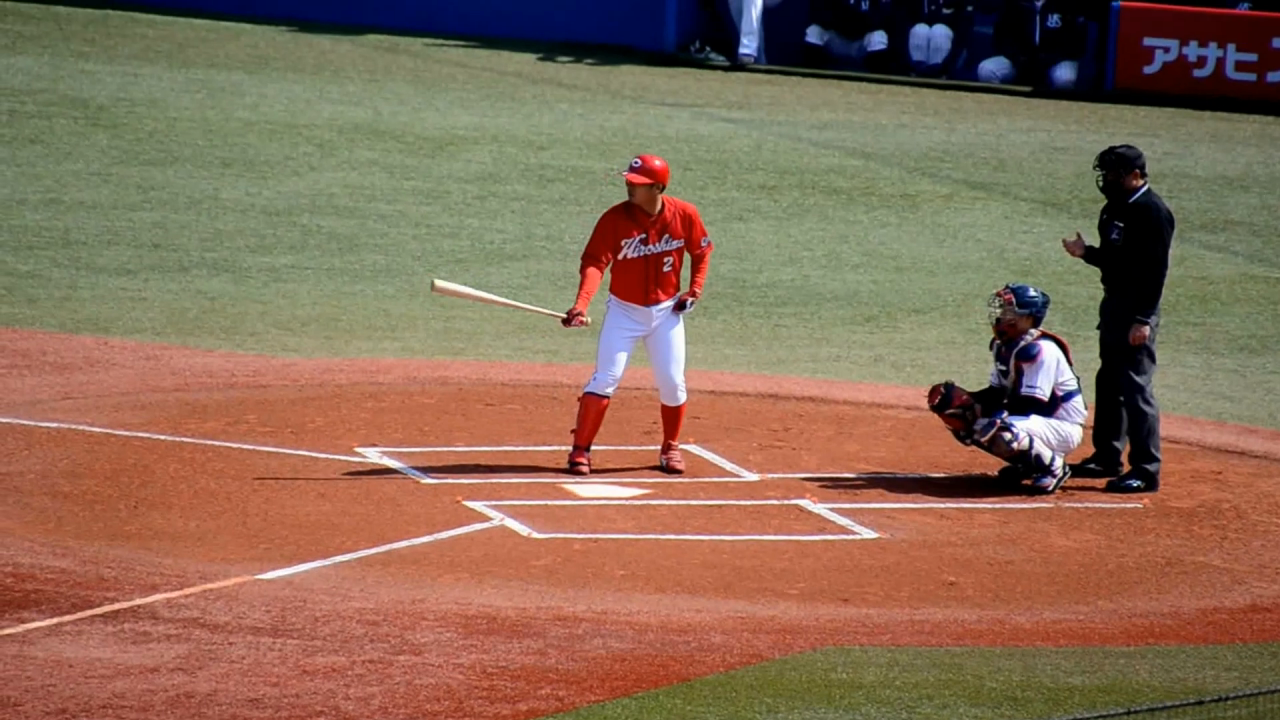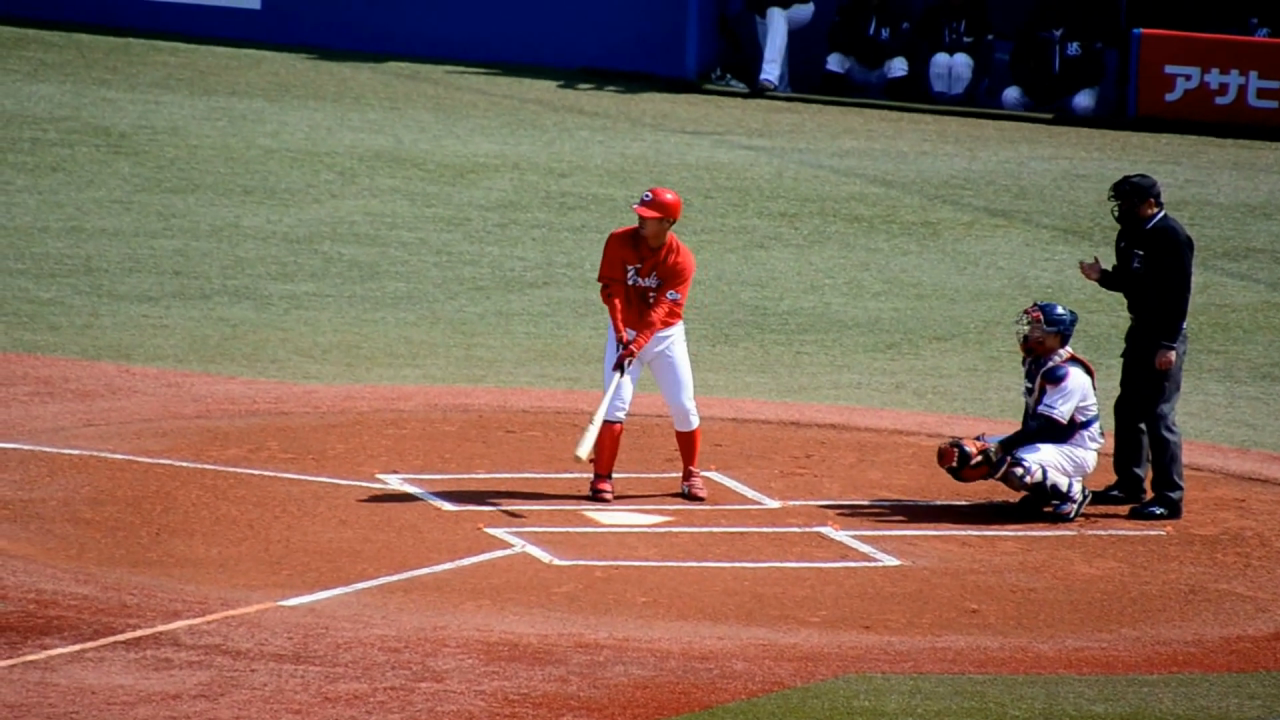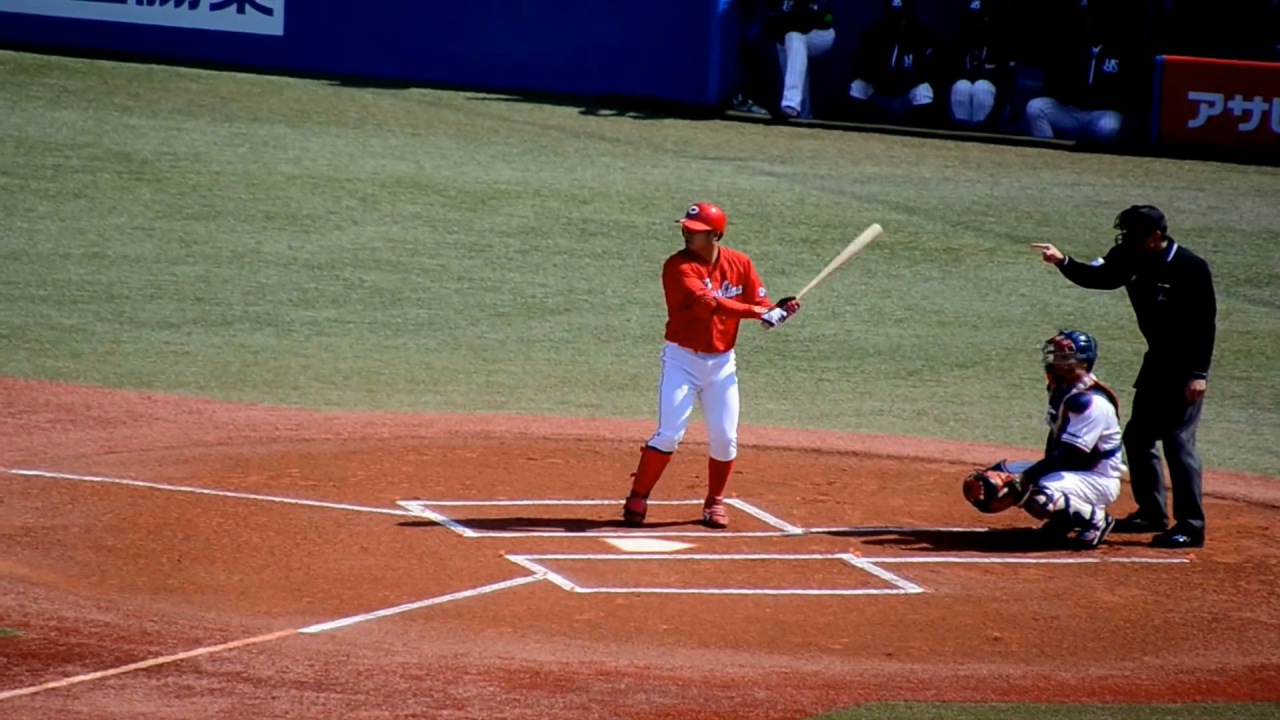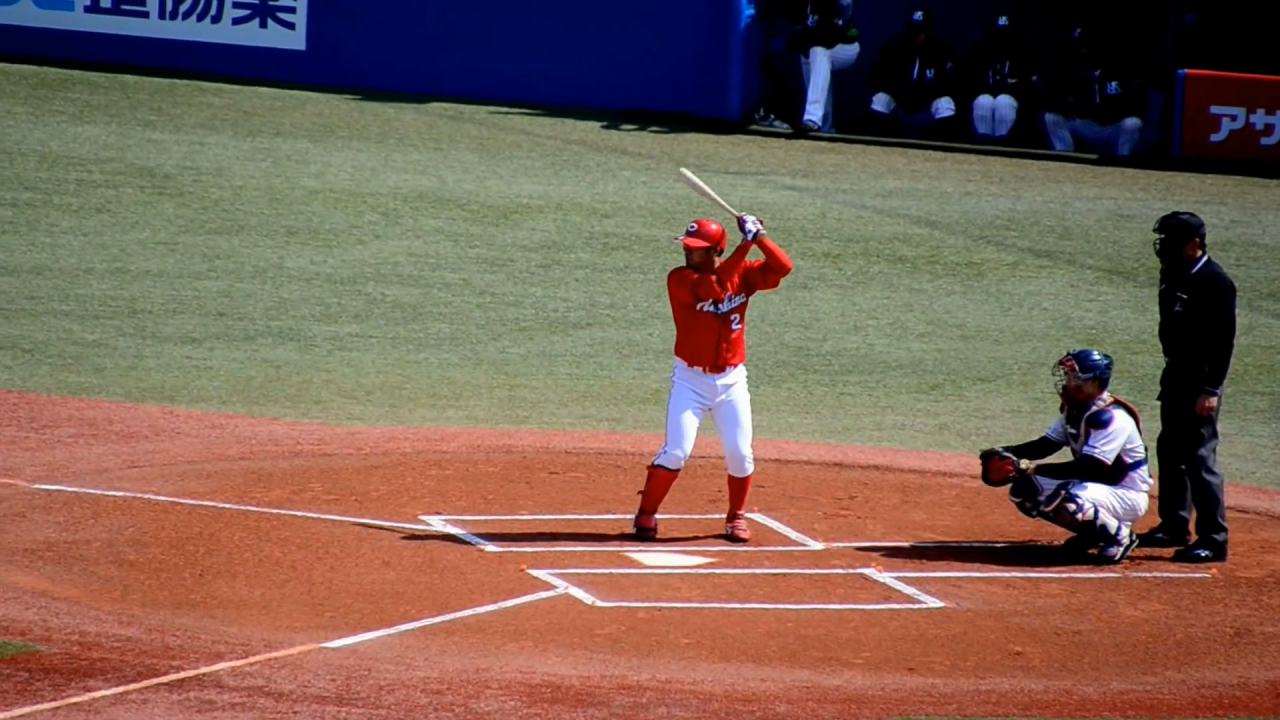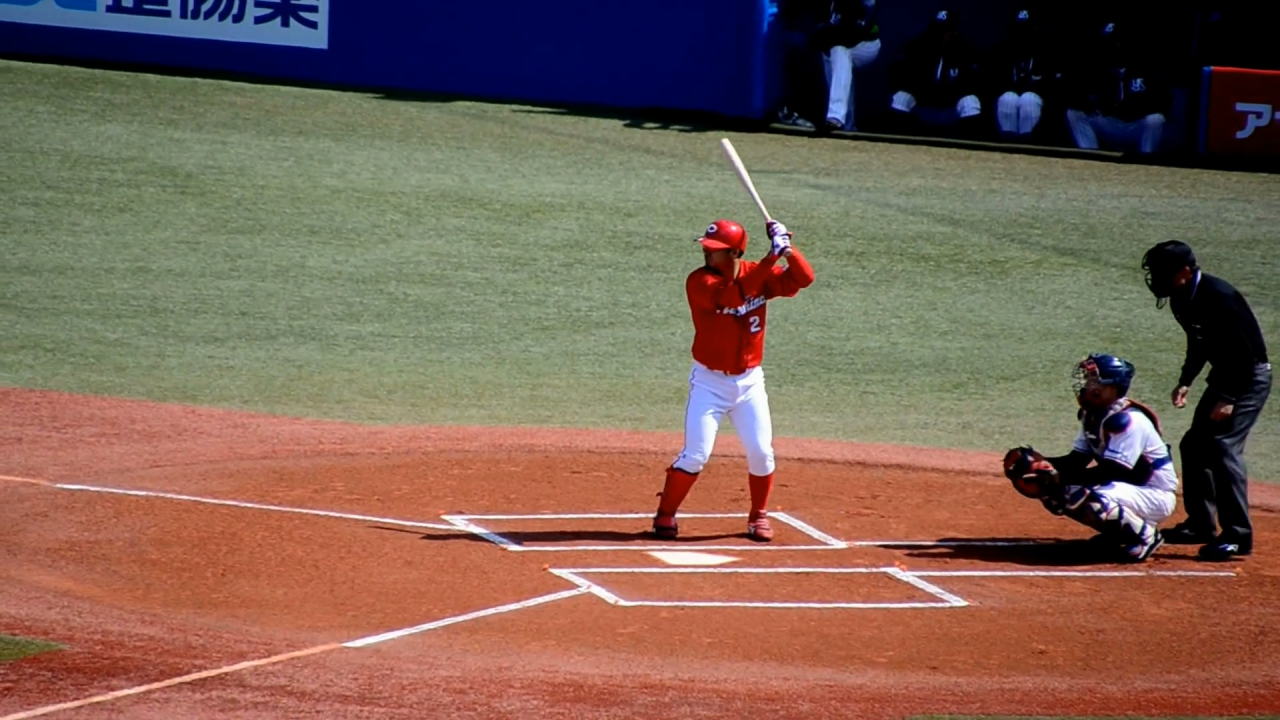
dt=1s
person 1, frame 1
left shoulder: (1152, 211)
right shoulder: (1115, 207)
left elbow: (1156, 270)
left wrist: (1143, 319)
right wrist: (1086, 252)
left hip: (1136, 309)
right hip: (1113, 303)
left knee: (1135, 387)
right knee: (1108, 383)
left ankle: (1146, 470)
right ankle: (1107, 457)
person 1, frame 2
left shoulder: (1171, 236)
right shoulder: (1130, 233)
left elbow: (1179, 294)
left wrist: (1168, 344)
right wrist: (1102, 275)
left hip: (1164, 336)
right hip: (1140, 331)
left knee: (1158, 414)
right knee: (1127, 409)
left ankle: (1169, 498)
right ankle: (1130, 484)
person 1, frame 3
left shoulder: (1191, 268)
right shoulder: (1131, 259)
left elbow: (1205, 323)
right elbow: (1097, 276)
left wrist: (1199, 373)
right wrist: (1062, 261)
left hip: (1185, 366)
right hip: (1156, 360)
left knee: (1178, 440)
right knee: (1138, 437)
left ankle: (1191, 526)
right ankle: (1152, 513)
person 1, frame 4
left shoulder: (1215, 282)
right shoulder: (1172, 274)
left elbow: (1224, 340)
left wrist: (1211, 389)
left hip: (1200, 381)
right hip: (1174, 375)
left knee: (1198, 456)
right knee: (1169, 452)
left ankle: (1214, 540)
right ankle: (1175, 526)
person 1, frame 5
left shoulder: (1220, 297)
right shoulder: (1183, 299)
left elbow: (1245, 350)
left wrist: (1228, 398)
right wrist: (1186, 380)
left hip: (1248, 378)
right hip: (1223, 376)
left knee: (1223, 445)
right knee: (1194, 446)
left ankle: (1237, 534)
right ankle: (1201, 524)
person 2, frame 1
left shoulder: (684, 214)
right shoulder: (614, 219)
left elbow: (701, 252)
right elbow: (594, 262)
left wrist: (695, 289)
right wrist: (581, 303)
left hip: (667, 310)
right hip: (624, 310)
left knee: (673, 383)
right knee: (605, 379)
left ankle: (670, 448)
right ankle: (580, 449)
person 2, frame 2
left shoulder: (681, 259)
right shoulder: (619, 241)
left elbow: (662, 309)
right elbow: (612, 291)
left wrist: (636, 348)
right wrist: (622, 336)
left hip: (667, 335)
right hip: (625, 332)
left knee: (683, 407)
right knee: (616, 404)
left ankle: (691, 474)
right ankle: (602, 477)
person 2, frame 3
left shoulder: (739, 263)
right shoulder: (678, 266)
left elbow: (758, 302)
right elbow: (706, 303)
left wrist: (778, 308)
right wrist: (757, 313)
left hip: (722, 362)
right hip: (682, 359)
left knee: (725, 437)
right knee: (669, 433)
left ankle: (714, 502)
right ankle: (637, 498)
person 2, frame 4
left shoulder: (741, 273)
right shoulder: (679, 278)
left elbow: (783, 267)
right elbow: (712, 288)
left wrist: (758, 237)
right wrist: (745, 244)
left hip: (731, 379)
right hip: (691, 378)
left knee: (740, 453)
right knee: (676, 451)
left ankle: (736, 517)
right ankle: (646, 513)
person 2, frame 5
left shoulder: (758, 273)
right shoulder: (698, 281)
left elbow: (804, 278)
right elbow: (733, 295)
left wrist: (786, 244)
right wrist: (771, 257)
left hip: (749, 381)
right hip: (709, 381)
left knee: (761, 453)
right knee: (696, 454)
left ankle: (758, 517)
right ankle: (665, 514)
person 3, frame 1
left shoulder: (1039, 350)
right shoulder: (1003, 346)
left elbow: (1030, 406)
right elbow: (995, 394)
left wrist: (977, 410)
right wrist: (962, 399)
left hip: (1062, 428)
right hip: (1033, 420)
left knee: (1003, 433)
right knee: (960, 420)
left ankle: (1053, 466)
right ankle: (1026, 463)
person 3, frame 2
left shoulder: (1068, 373)
right shoulder: (1034, 362)
left elbow: (1045, 425)
left wrist: (1000, 447)
left hip: (1075, 451)
right hip: (1046, 442)
left knee: (1018, 468)
right knee: (985, 449)
left ankle: (1072, 491)
right ankle: (1048, 488)
person 3, frame 3
left shoulder: (1091, 401)
right shoulder: (1061, 389)
left elbow: (1067, 454)
left wrist: (1023, 478)
left hip: (1097, 479)
right hip: (1065, 469)
left knee: (1038, 495)
right knee: (996, 478)
left ankle: (1095, 518)
right ankle: (1063, 516)
person 3, frame 4
left shoulder: (1112, 417)
right shoulder: (1073, 409)
left elbow: (1085, 467)
right elbow: (1045, 445)
left wrist: (1030, 467)
right wrist: (1006, 453)
left hip: (1127, 495)
right hip: (1094, 486)
left knee: (1066, 501)
right knee: (1023, 490)
left ankle: (1119, 535)
right ankle: (1091, 533)
person 3, frame 5
left shoulder: (1129, 420)
right shoulder: (1092, 414)
left elbow: (1108, 472)
right elbow: (1075, 461)
left wrist: (1057, 476)
left hip: (1155, 496)
right hip: (1123, 487)
left knee: (1092, 501)
right knee: (1052, 490)
left ankle: (1145, 535)
right ankle: (1118, 532)
